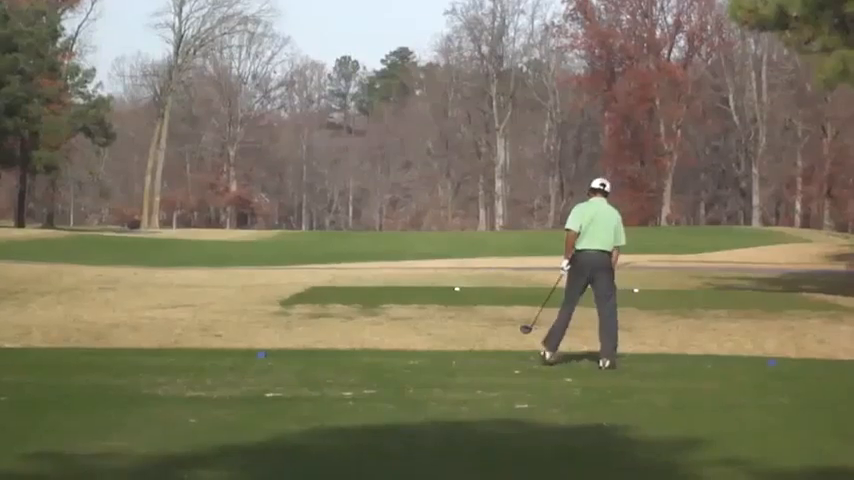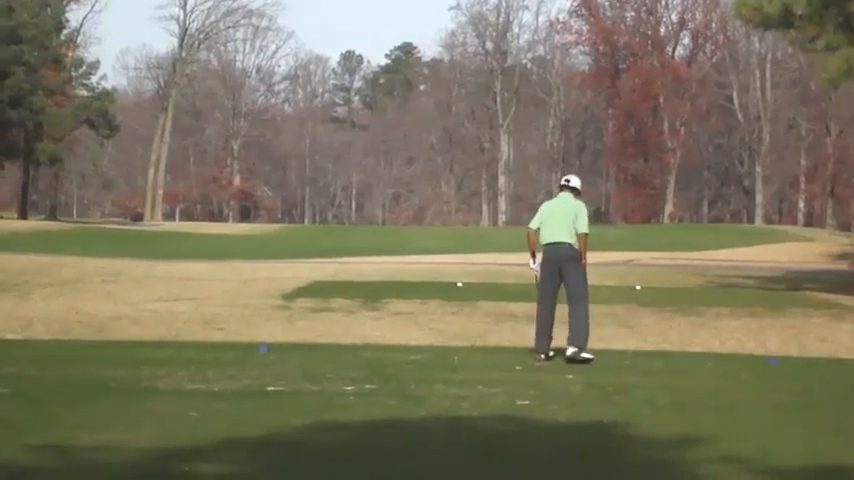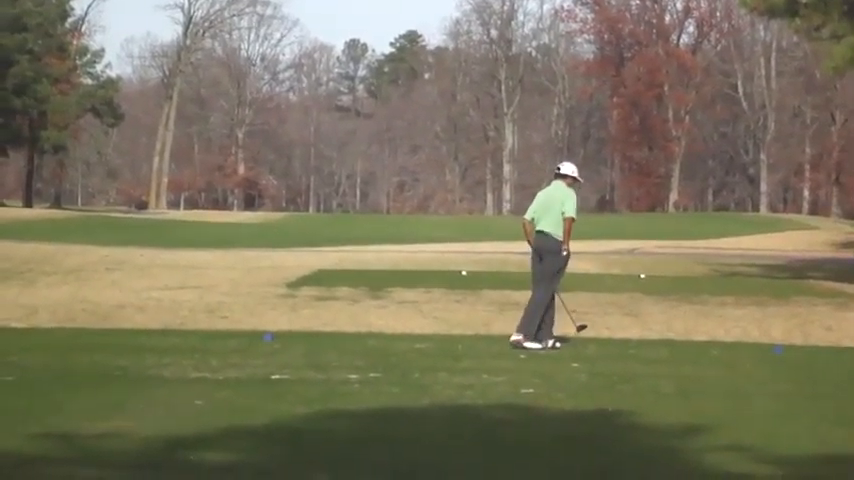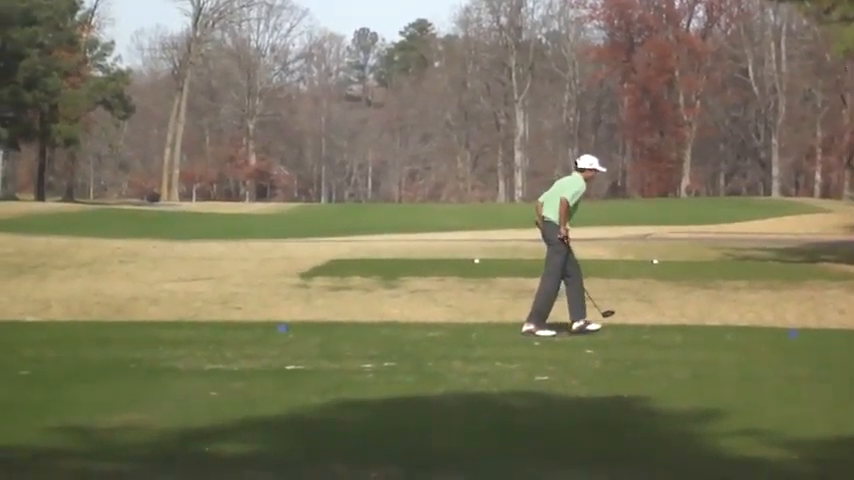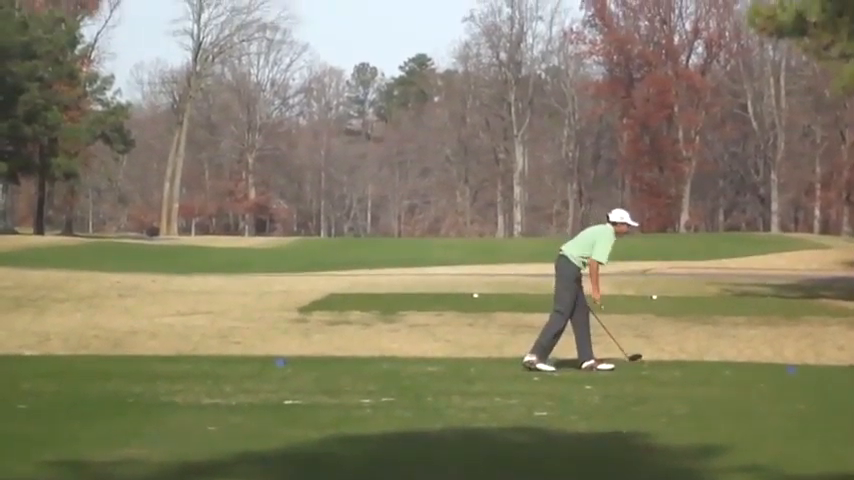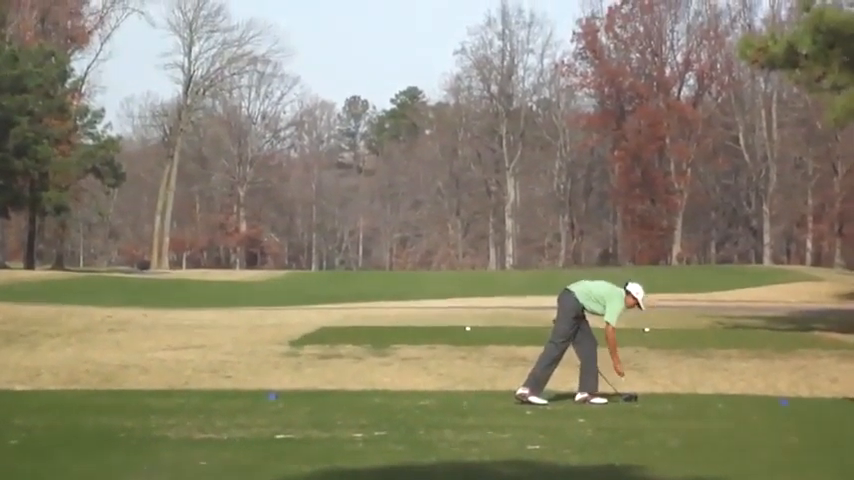
dt=0.4s
person 1, frame 1
left shoulder: (582, 208)
right shoulder: (615, 213)
left elbow: (572, 233)
right elbow: (617, 246)
left wrist: (566, 257)
right wrist: (611, 268)
left hip: (581, 258)
right hip: (604, 260)
left knee: (568, 305)
right knee: (607, 310)
left ankle: (550, 348)
right ankle: (607, 356)
person 1, frame 2
left shoulder: (547, 205)
right shoulder: (578, 205)
left elbow: (532, 231)
right elbow: (582, 234)
left wrist: (533, 256)
right wrist: (583, 258)
left hip: (549, 252)
right hip: (570, 253)
left knee: (546, 302)
right knee: (578, 301)
left ankle: (542, 349)
right ankle: (575, 346)
person 1, frame 3
left shoulder: (542, 193)
right shoulder: (568, 193)
left elbow: (527, 221)
right elbow: (568, 218)
right wrist: (566, 244)
left hip: (539, 241)
right hip: (554, 244)
left knee: (541, 289)
right knee: (544, 290)
left ankle: (544, 337)
right ankle: (521, 333)
person 1, frame 4
left shoulder: (564, 180)
right shoulder: (579, 183)
left elbow: (540, 202)
right elbow: (564, 200)
left wrist: (542, 226)
right wrist: (562, 227)
left hip: (548, 227)
right hip: (556, 230)
left knee: (573, 273)
right knee: (551, 278)
left ankle: (578, 320)
right ankle: (533, 323)
person 1, frame 5
left shoulder: (600, 230)
right shoulder: (608, 235)
right elbow: (594, 262)
right wrist: (595, 290)
left hip: (566, 263)
right hip: (570, 267)
left knee: (580, 314)
right knee: (561, 313)
left ankle: (587, 359)
right ankle: (535, 356)
person 1, frame 6
left shoulder: (614, 292)
right shoulder: (618, 299)
right elbow: (609, 330)
left wrist: (563, 320)
right wrist: (616, 361)
left hip: (571, 299)
right hip: (572, 302)
left knee: (588, 345)
right knee: (557, 345)
left ankle: (585, 392)
right ankle: (527, 390)
